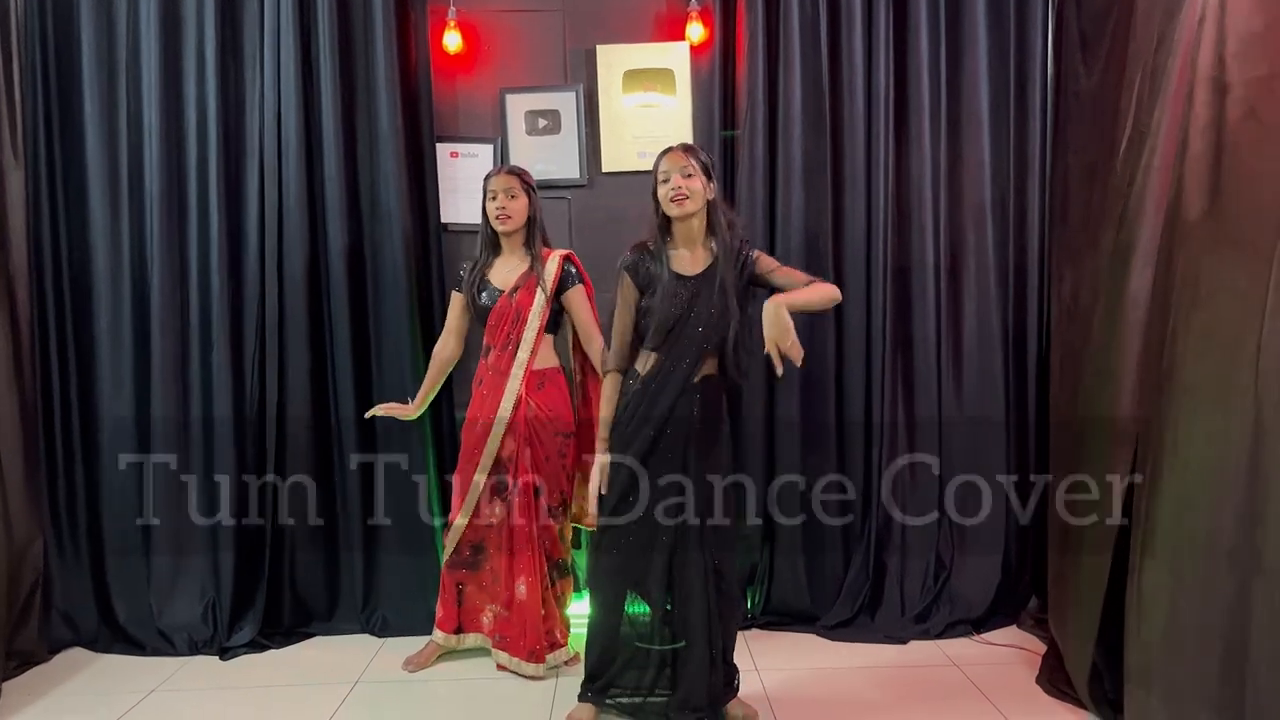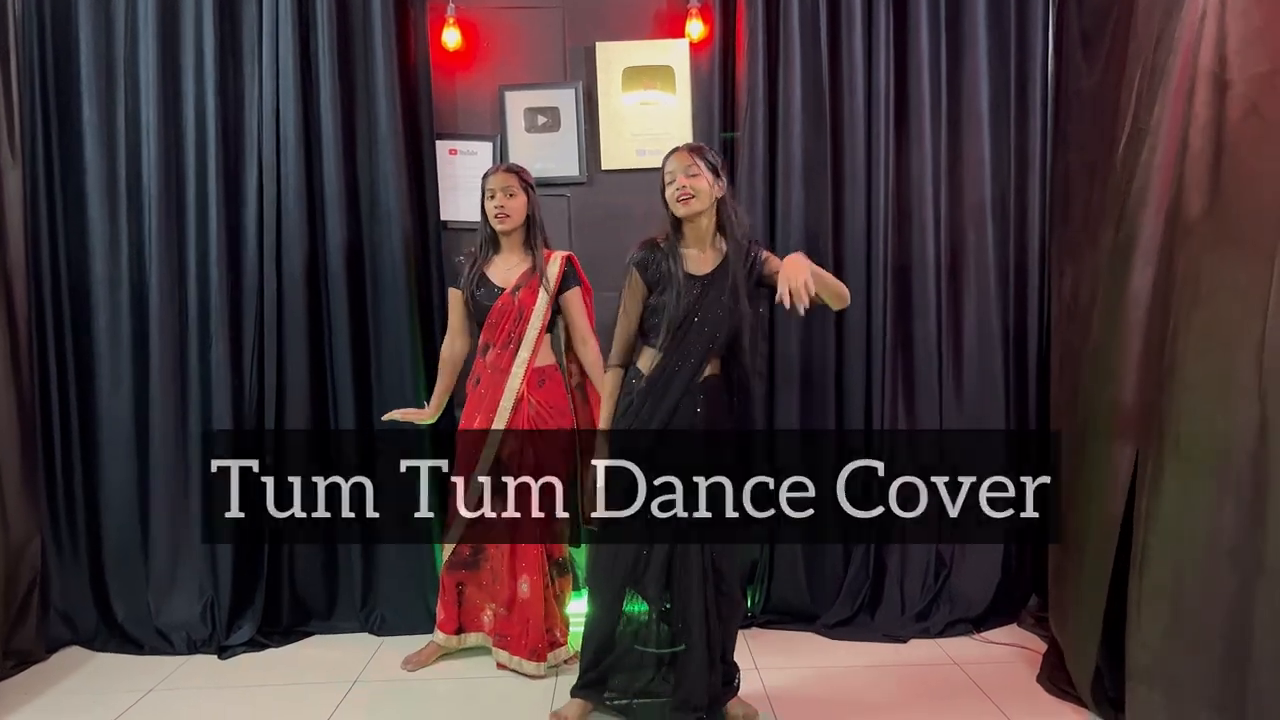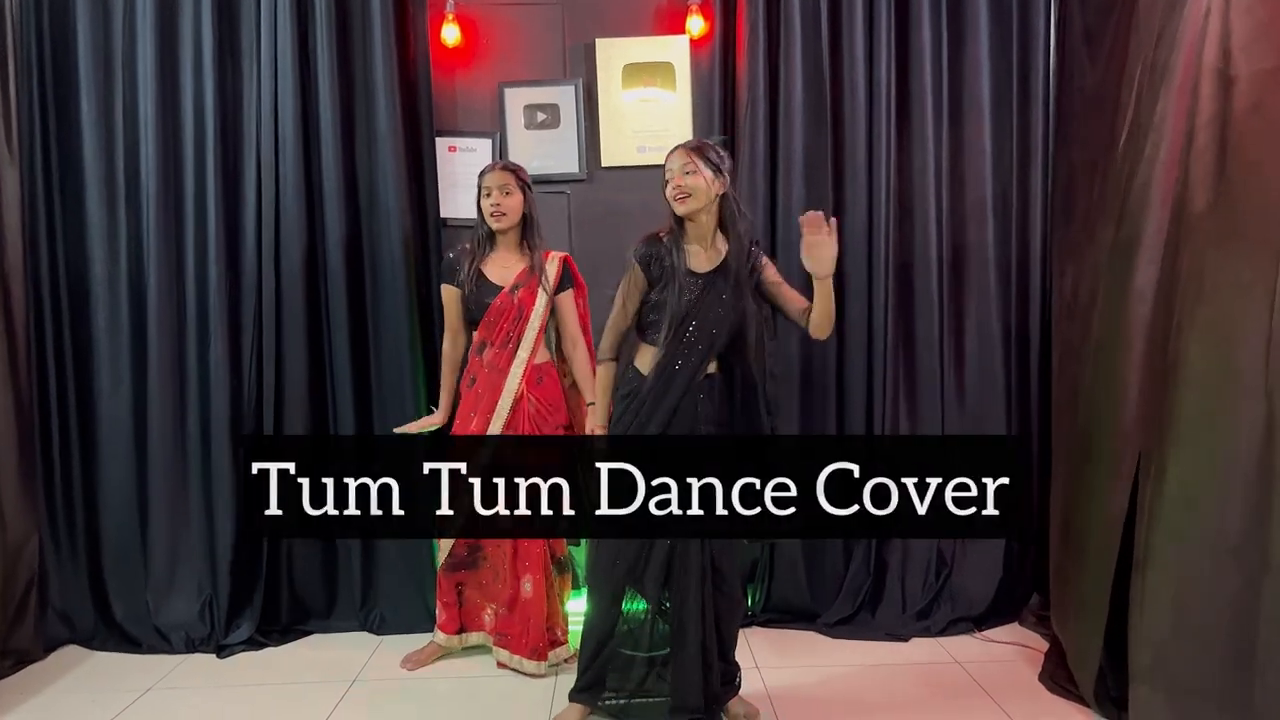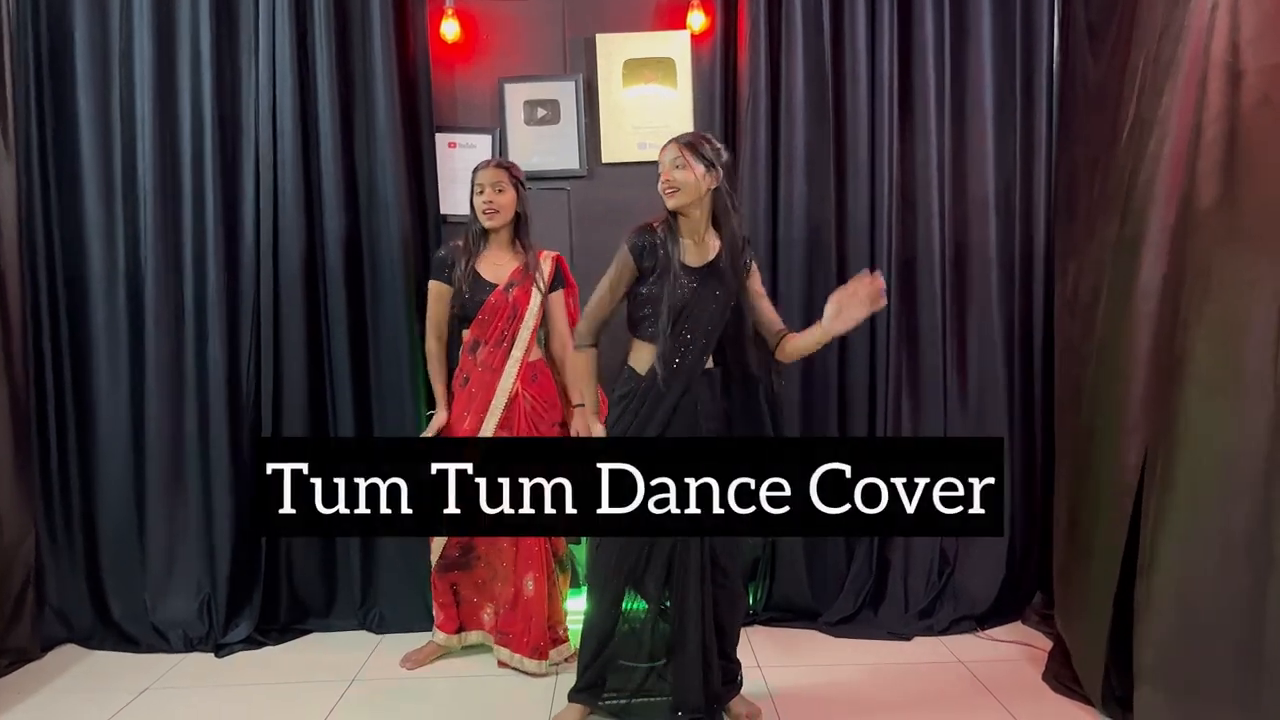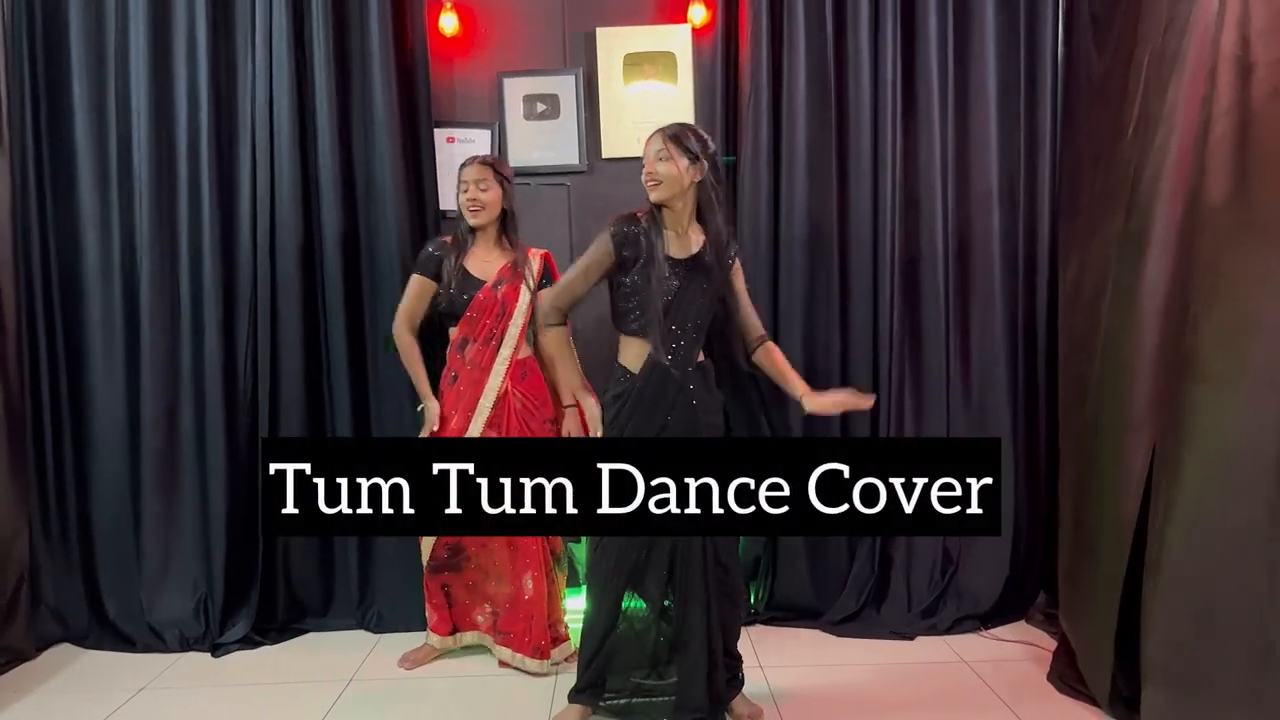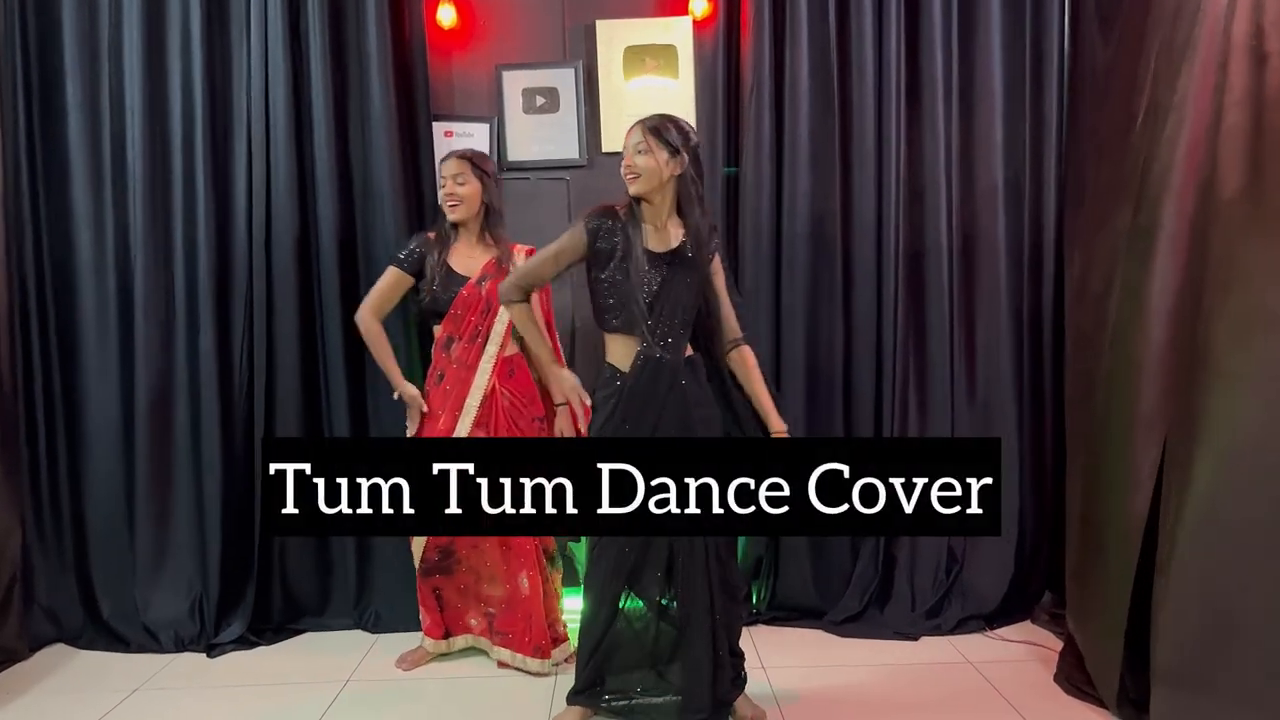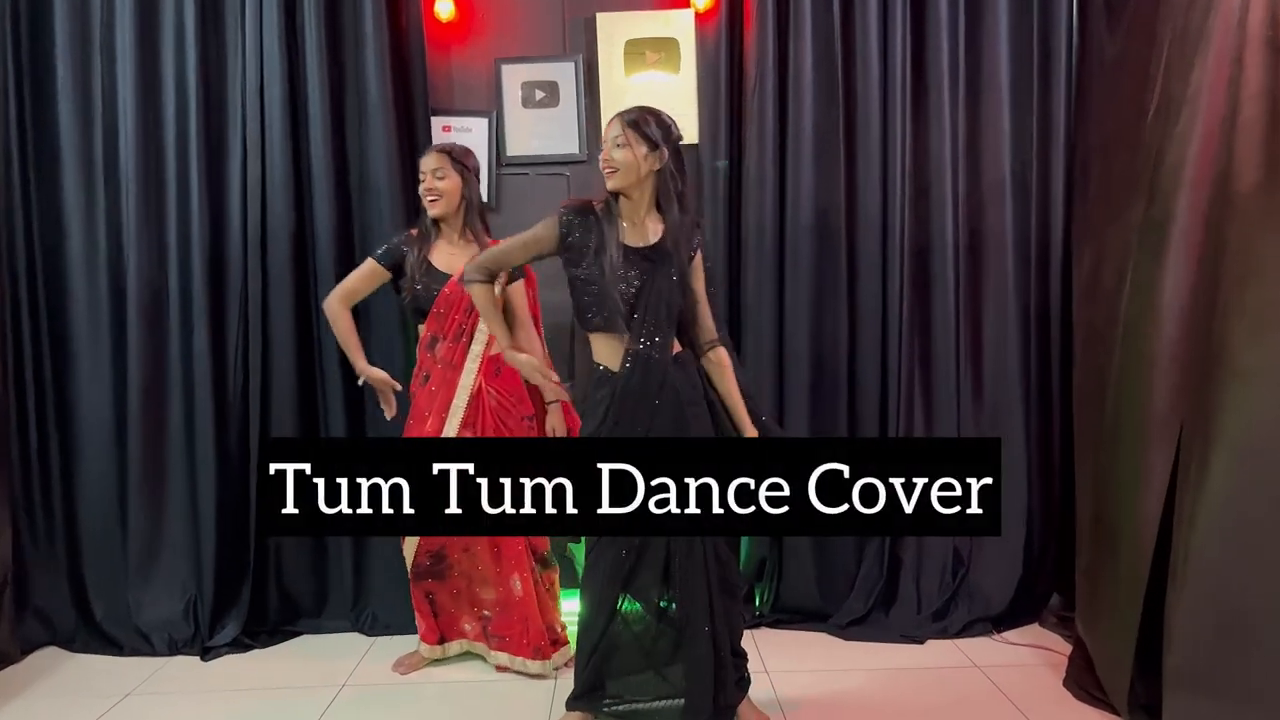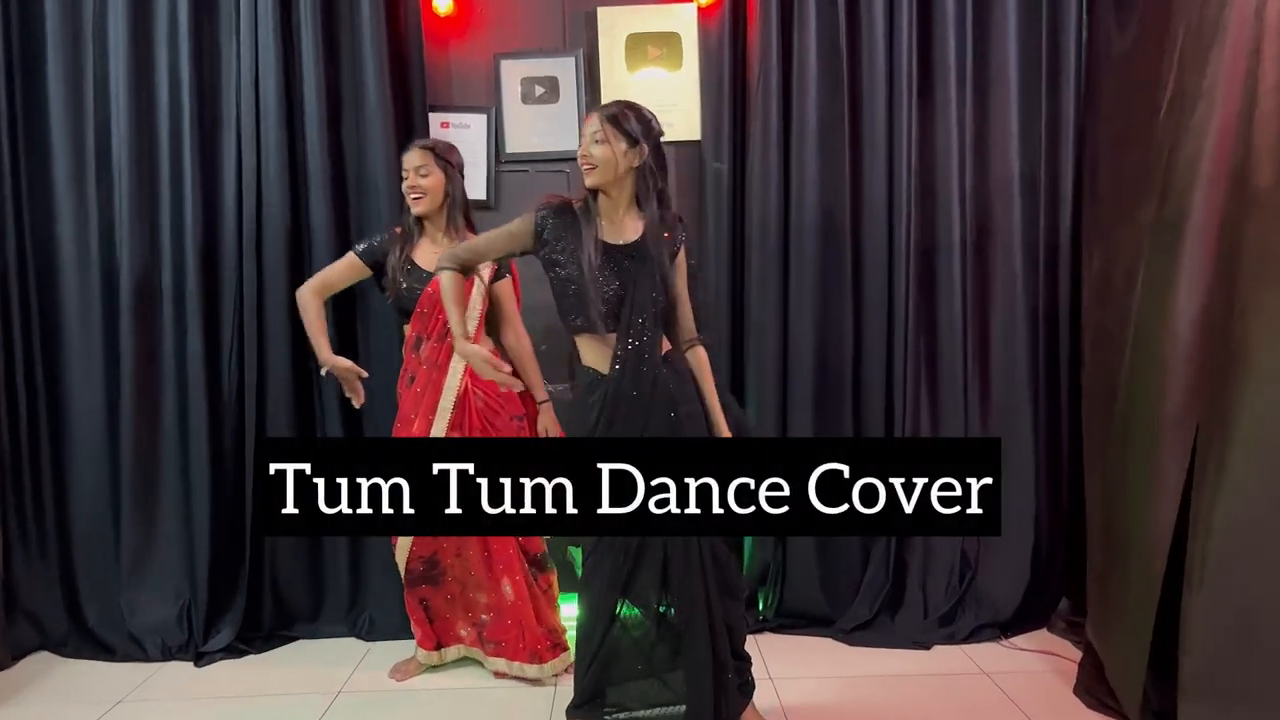
dt=0.1s
person 1, frame 1
left shoulder: (736, 257)
right shoulder: (640, 263)
left elbow: (831, 293)
right elbow: (616, 363)
left wrist: (783, 300)
right wrist: (602, 450)
left hip: (703, 419)
right hip: (641, 417)
left knee: (708, 553)
right knee: (622, 553)
person 1, frame 2
left shoulder: (746, 258)
right shoulder: (650, 258)
left elbow: (839, 299)
right elbow: (618, 356)
left wrist: (800, 265)
left hip: (705, 416)
right hip: (643, 413)
left knee: (708, 552)
right knee: (621, 551)
person 1, frame 3
left shoulder: (746, 259)
right shoulder: (650, 252)
left elbow: (821, 325)
right elbow: (607, 345)
left wrist: (823, 273)
right wrist: (596, 427)
left hip: (704, 415)
right hip: (641, 413)
left knee: (712, 552)
right knee: (623, 550)
person 1, frame 4
left shoulder: (737, 257)
right shoulder: (644, 245)
left elbow: (780, 345)
right elbow: (584, 333)
left wrist: (832, 324)
right wrist: (584, 413)
left hip: (705, 412)
right hip: (640, 409)
left knee: (711, 551)
right knee: (621, 549)
person 1, frame 5
left shoulder: (721, 249)
right shoulder: (627, 236)
left elbow: (755, 339)
right elbow: (550, 312)
left wrist: (808, 397)
right wrist: (576, 395)
left hip: (696, 405)
right hip: (644, 405)
left knee: (707, 547)
right knee: (621, 550)
person 1, frame 6
left shoulder: (701, 242)
right shoulder: (601, 228)
left elbow: (730, 340)
right elbow: (512, 288)
left wrist: (773, 422)
right wrist: (552, 371)
left hip: (689, 401)
right hip: (624, 404)
left knee: (705, 545)
right knee: (620, 547)
person 1, frame 7
left shoulder: (683, 238)
right shoulder: (580, 224)
left elbow: (707, 340)
right elbow: (479, 270)
left wrist: (746, 428)
right wrist: (508, 349)
left hip: (678, 399)
right hip: (612, 403)
left knee: (700, 544)
right knee: (615, 548)
person 1, frame 8
left shoulder: (666, 235)
right shoulder: (556, 223)
left elbow: (687, 338)
right elbow: (451, 261)
left wrist: (722, 429)
right wrist: (463, 342)
left hip: (670, 398)
right hip: (603, 404)
left knee: (699, 545)
right knee: (613, 550)
person 2, frame 1
left shoulder: (558, 266)
right shoulder: (474, 271)
left elbow: (591, 337)
right elbow: (451, 343)
right wrist: (419, 404)
left hip: (543, 402)
right hip: (487, 403)
left knee: (538, 519)
right knee: (472, 513)
left ankle: (537, 638)
right ankle: (451, 630)
person 2, frame 2
left shoulder: (557, 267)
right shoulder: (470, 268)
left elbow: (584, 342)
right elbow: (456, 342)
right wrist: (433, 407)
left hip: (541, 401)
right hip: (484, 401)
right knee: (470, 513)
left ankle: (536, 636)
right ankle: (450, 630)
person 2, frame 3
left shoulder: (553, 267)
right shoulder: (463, 264)
left elbow: (574, 343)
right elbow: (452, 341)
left wrist: (596, 408)
right wrist: (444, 406)
left hip: (540, 400)
right hip: (478, 400)
left ankle: (536, 636)
right ankle: (451, 629)
person 2, frame 4
left shoulder: (545, 267)
right shoulder: (452, 259)
left elbow: (562, 343)
right elbow: (435, 336)
left wrist: (582, 409)
right wrist: (442, 406)
left hip: (532, 399)
right hip: (472, 398)
left ankle: (536, 634)
right ankle: (449, 629)
person 2, frame 5
left shoulder: (532, 264)
right shoulder: (441, 256)
right elbow: (403, 326)
left wrist: (571, 407)
right wrist: (427, 396)
left hip: (524, 398)
right hip: (460, 397)
left ankle: (533, 636)
right ankle: (444, 629)
person 2, frame 6
left shoulder: (517, 260)
right shoulder: (422, 252)
left elbow: (537, 336)
right elbow: (367, 316)
left wrist: (562, 404)
right wrist: (401, 385)
left hip: (512, 396)
right hip: (446, 397)
left ankle: (534, 634)
right ankle: (441, 631)
person 2, frame 7
right shoulder: (407, 249)
left elbow: (525, 335)
right elbow: (336, 302)
left wrist: (553, 402)
right wrist: (363, 367)
left hip: (498, 395)
right hip: (433, 396)
left ankle: (533, 637)
right ankle: (439, 636)
person 2, frame 8
left shoulder: (486, 253)
right shoulder: (389, 248)
left elbow: (513, 333)
right elbow: (309, 293)
left wrist: (542, 402)
right wrist: (327, 356)
left hip: (486, 395)
right hip: (421, 398)
left ankle: (533, 642)
right ankle: (437, 640)
